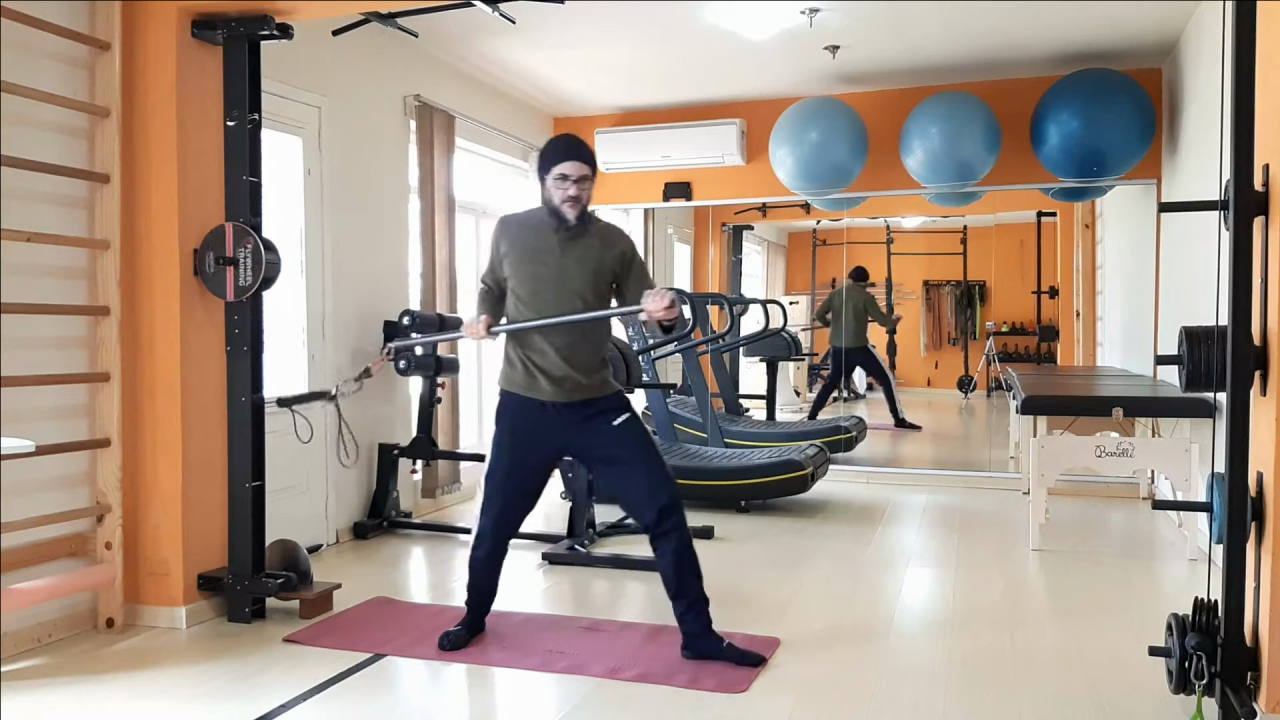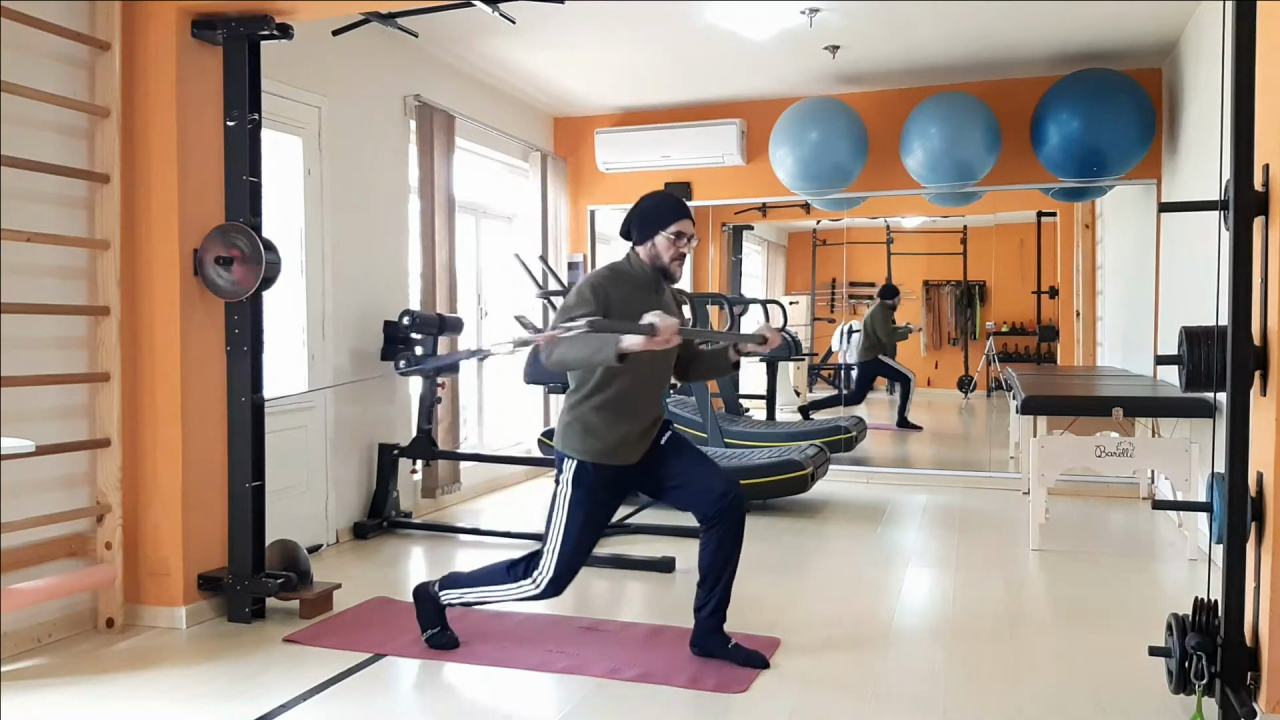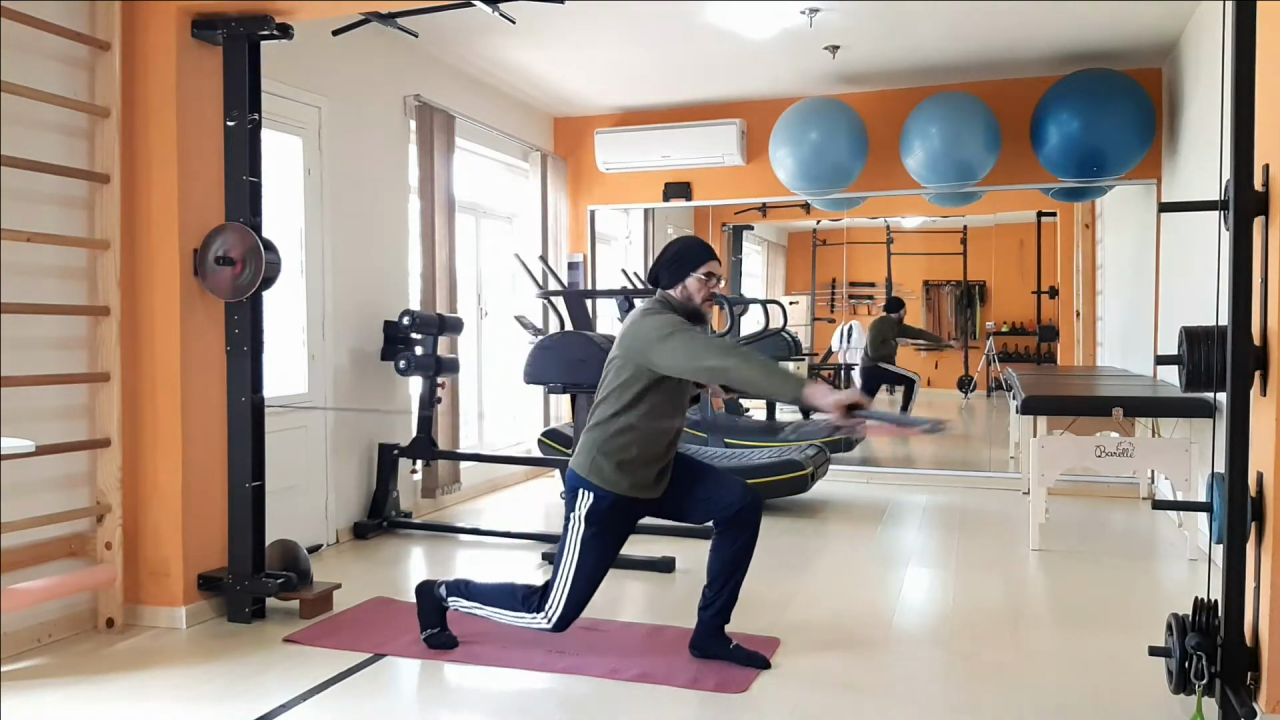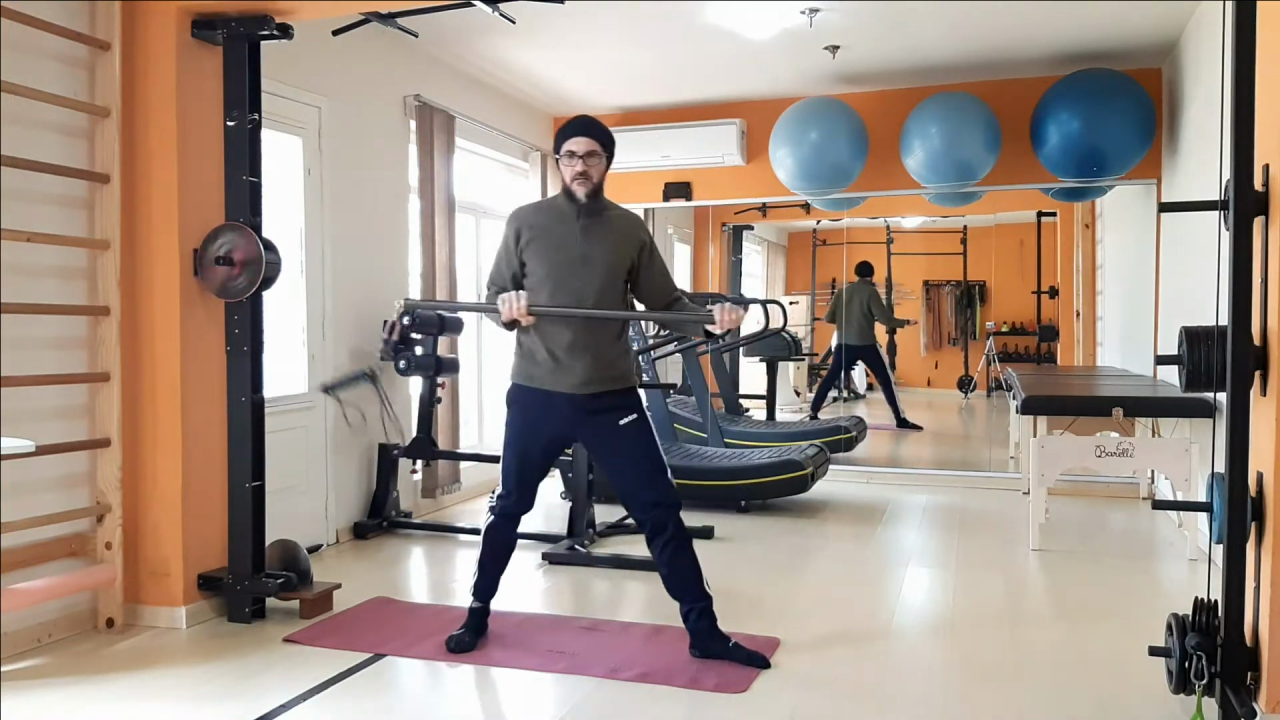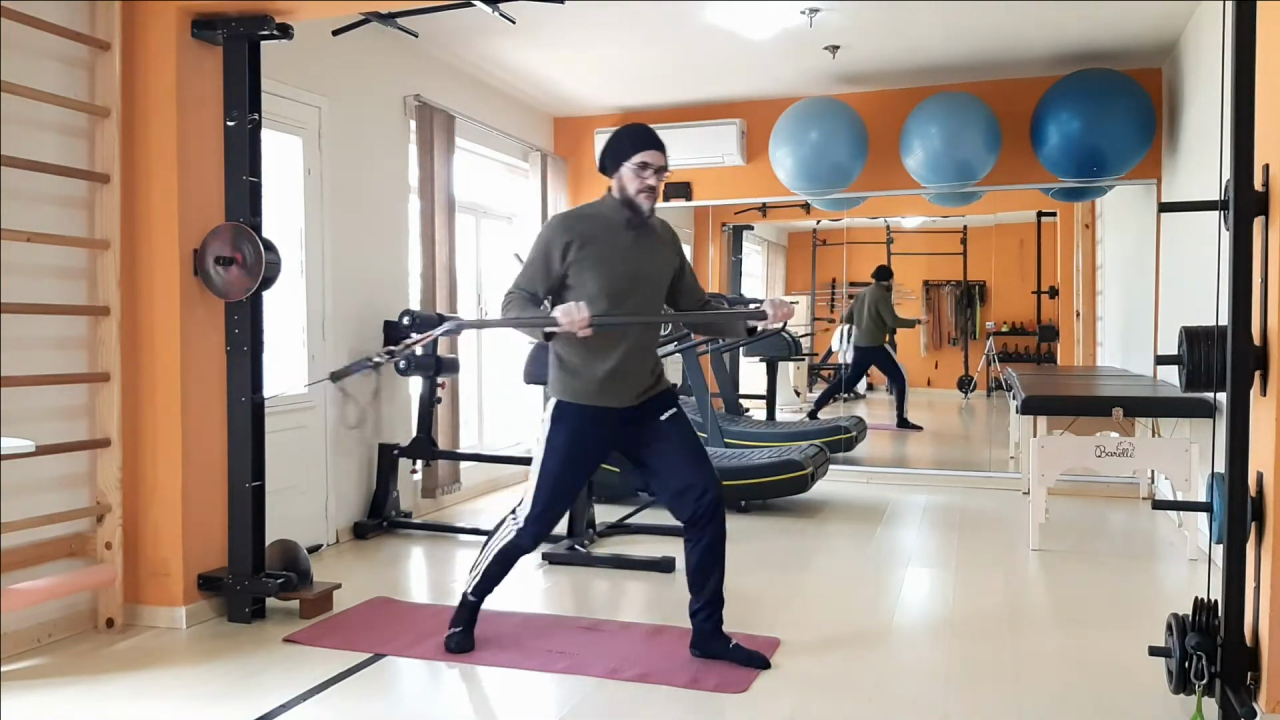
dt=1s
person 1, frame 1
left shoulder: (612, 242)
right shoulder: (509, 231)
left elbow: (648, 306)
right elbow: (492, 288)
left wrist: (662, 313)
right wrist: (483, 317)
left hip: (595, 403)
right hip: (526, 404)
left knee: (662, 508)
right knee: (496, 520)
left ankle: (698, 635)
right ankle: (475, 616)
person 1, frame 2
left shoulder: (667, 297)
right shoulder: (603, 285)
left elbow: (687, 367)
right elbow: (553, 350)
left wrist: (740, 351)
right wrist: (628, 343)
left hip: (650, 440)
right hip: (592, 453)
left knee: (726, 503)
right knee: (547, 578)
left ankle: (709, 633)
right ankle: (437, 594)
person 1, frame 3
left shoulder: (672, 323)
right shoulder: (655, 326)
right elbow: (719, 359)
left wrist: (698, 388)
right wrist: (816, 393)
left hip: (656, 469)
right hip: (604, 481)
left knee: (741, 507)
right knee: (554, 613)
left ankle: (710, 634)
right ankle: (442, 594)
person 1, frame 4
left shoulder: (630, 230)
right shoulder: (525, 222)
left elbow: (666, 304)
right elbow: (495, 296)
left wrist: (711, 317)
right wrist: (507, 308)
left hip: (612, 396)
right hip: (537, 393)
left knee: (660, 511)
right knee: (508, 506)
left ankle: (705, 633)
right ankle: (478, 613)
person 1, frame 5
left shoulder: (664, 239)
right shoulder: (568, 230)
left elbow: (697, 312)
right elbow: (516, 303)
left wrist: (755, 318)
right wrist: (555, 319)
left hip: (648, 401)
right hip: (578, 405)
left knee: (704, 503)
right knee: (533, 520)
left ankle: (709, 634)
right ankle: (469, 605)
